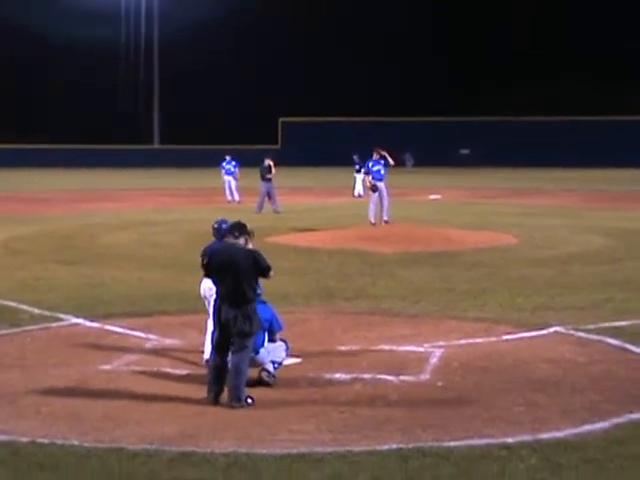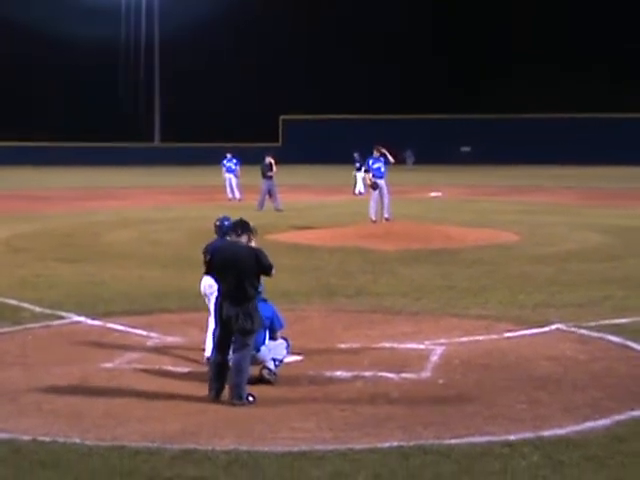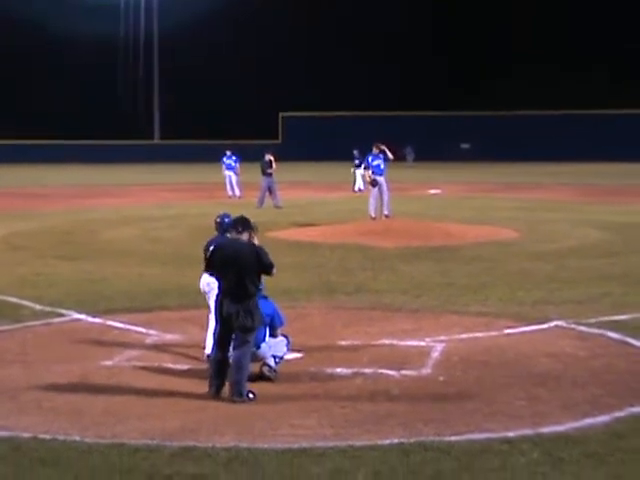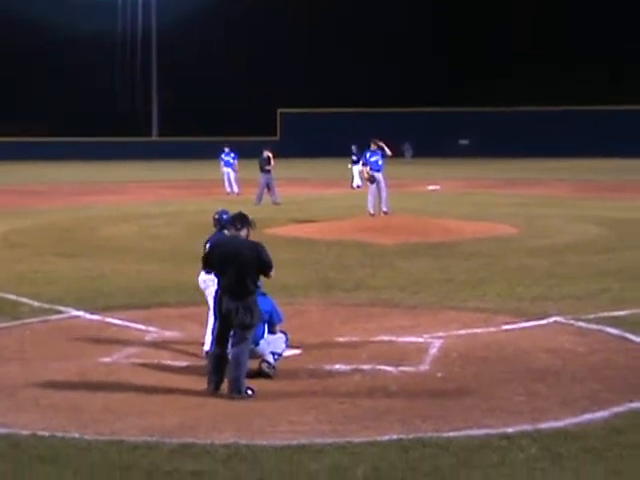
dt=0.1s
person 1, frame 1
left shoulder: (215, 253)
right shoulder: (251, 255)
left elbow: (209, 274)
right elbow: (269, 273)
left hip: (222, 308)
right hip: (243, 310)
left knee: (218, 351)
right knee: (240, 354)
left ankle: (213, 393)
right ankle: (237, 398)
person 1, frame 2
left shoulder: (218, 251)
right shoulder: (254, 253)
left elbow: (211, 272)
right elbow: (270, 272)
left hip: (224, 305)
right hip: (245, 308)
left knee: (220, 348)
right knee: (242, 351)
left ankle: (214, 391)
right ankle: (238, 395)
person 1, frame 3
left shoulder: (219, 249)
right shoulder: (255, 251)
left elbow: (211, 270)
right elbow: (271, 271)
left hip: (224, 302)
right hip: (245, 305)
left knee: (220, 345)
right knee: (242, 348)
left ankle: (215, 387)
right ankle: (238, 392)
person 1, frame 4
left shoulder: (217, 246)
right shoulder: (256, 248)
left elbow: (208, 268)
right elbow: (270, 274)
left hip: (223, 299)
right hip: (245, 302)
left knee: (218, 342)
right knee: (241, 345)
left ankle: (213, 384)
right ankle: (237, 389)
person 2, frame 1
left shoulder: (208, 248)
left elbow: (204, 267)
left hip: (205, 284)
right hip: (216, 286)
left knee: (213, 318)
right knee: (216, 320)
left ankle: (209, 349)
right ankle: (209, 355)
person 2, frame 2
left shoulder: (209, 245)
left elbow: (207, 263)
left hip: (206, 281)
right hip: (216, 283)
left knee: (214, 315)
right knee: (217, 318)
left ankle: (210, 346)
right ankle: (210, 353)
person 2, frame 3
left shoulder: (211, 242)
left elbow: (209, 260)
left hip: (206, 278)
right hip: (215, 281)
left knee: (214, 313)
right knee: (217, 315)
left ankle: (211, 343)
right ankle: (210, 350)
person 2, frame 4
left shoulder: (212, 238)
right shoulder: (223, 239)
left hip: (207, 276)
right hip: (213, 278)
left knee: (215, 309)
right knee: (216, 312)
left ankle: (209, 339)
right ankle: (209, 347)
